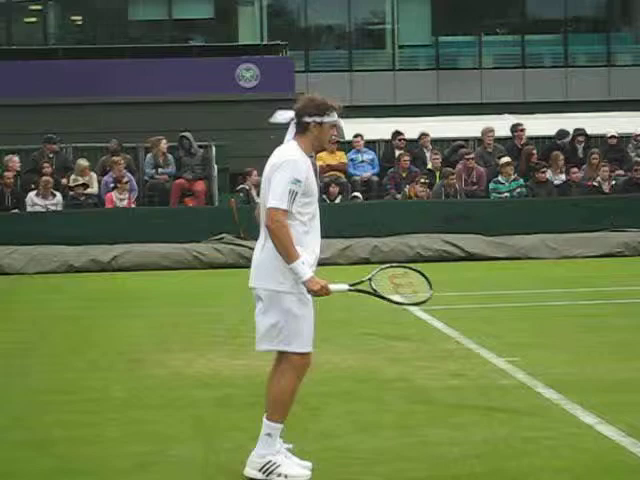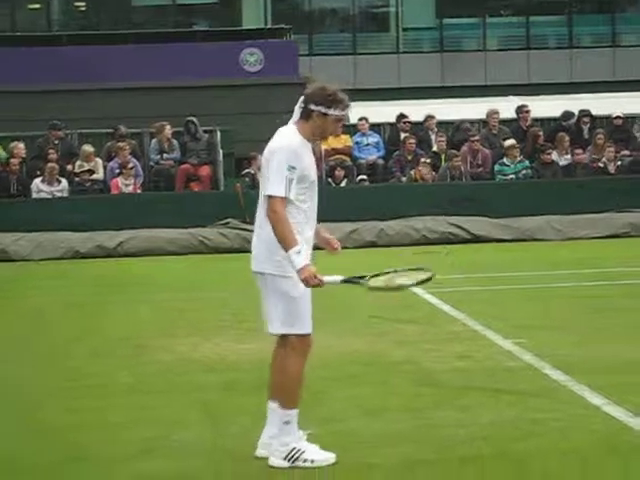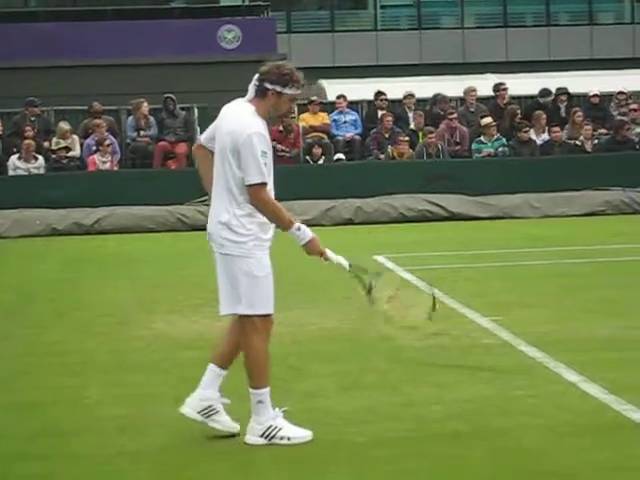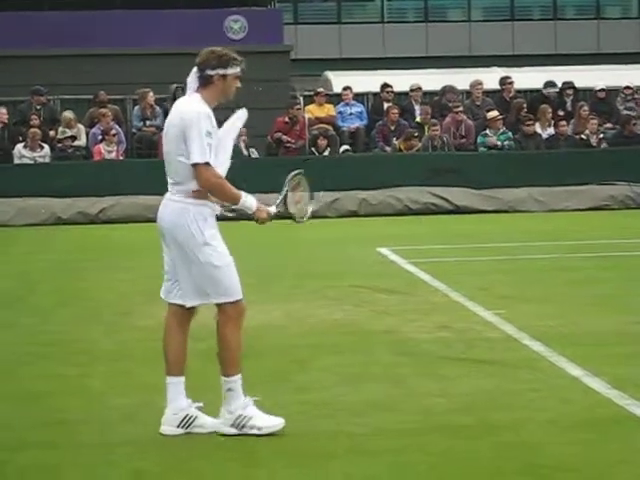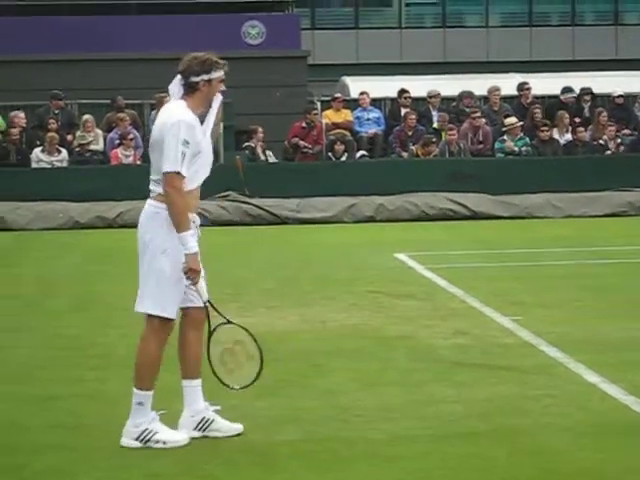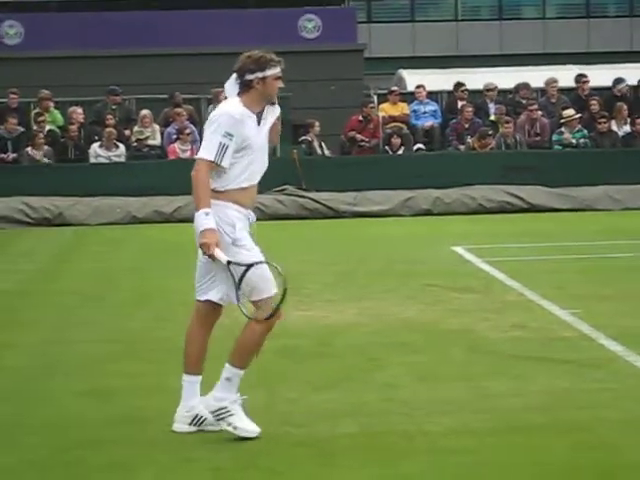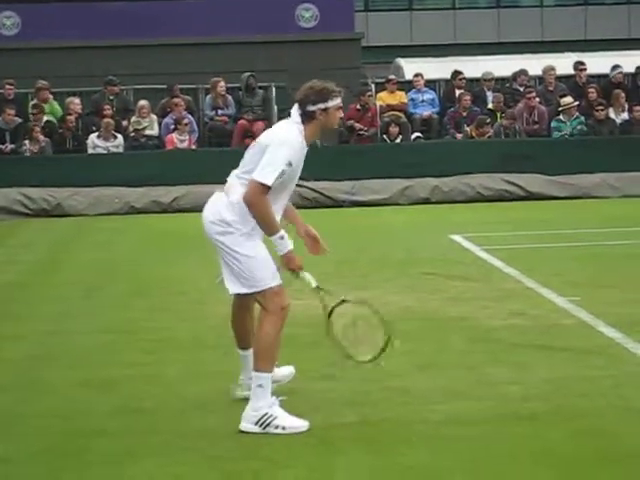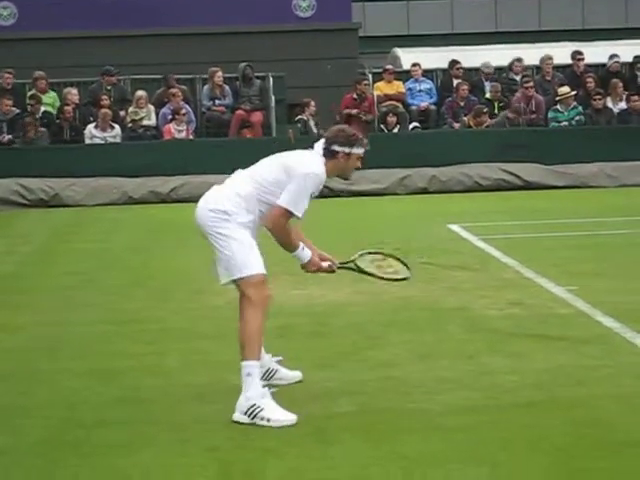
dt=0.5s
person 1, frame 1
left shoulder: (295, 158)
right shoulder: (292, 161)
right elbow: (274, 222)
right wrist: (304, 273)
left hip: (283, 276)
right hip: (284, 278)
left knee: (289, 359)
right knee: (296, 360)
person 1, frame 2
left shoulder: (298, 142)
right shoulder: (288, 147)
right elbow: (274, 209)
left wrist: (317, 234)
right wrist: (299, 260)
left hip: (285, 257)
right hip: (282, 259)
left knee: (287, 341)
right knee: (297, 343)
left ankle: (274, 434)
right ankle: (286, 442)
person 1, frame 3
left shoulder: (234, 110)
right shoulder: (252, 130)
left elbow: (200, 148)
right elbow: (259, 197)
left wrist: (217, 192)
right wrist: (302, 234)
left hip: (231, 228)
right hip: (243, 235)
left knee: (245, 319)
right knee: (258, 323)
left ankle: (206, 398)
right ankle: (264, 421)
person 1, frame 4
left shoulder: (186, 106)
right shoulder: (198, 113)
right elbow: (207, 178)
right wrist: (251, 205)
left hip: (176, 213)
right hip: (192, 218)
left knee: (179, 310)
right knee: (232, 308)
left ankle: (178, 409)
right ankle: (236, 408)
person 1, frame 5
left shoulder: (188, 116)
right shoulder: (179, 121)
right elbow: (174, 187)
left wrist: (209, 138)
right wrist: (189, 247)
left hip: (180, 227)
right hip: (168, 226)
left knee: (195, 316)
right knee: (160, 322)
left ankle: (197, 412)
right ankle: (139, 422)
person 1, frame 6
left shoulder: (250, 116)
right shoulder: (230, 116)
left elbow: (259, 153)
right elbow: (200, 171)
left wrist: (275, 117)
right wrist: (206, 224)
left hip: (232, 219)
right hip: (224, 219)
left knee: (206, 312)
right knee: (268, 307)
left ankle: (190, 408)
right ankle: (223, 396)
person 1, frame 7
left shoulder: (294, 135)
right shoulder: (288, 141)
right elbow: (254, 195)
left wrist: (302, 226)
right wrist: (284, 246)
left hip: (227, 217)
right hip: (231, 222)
left knee: (246, 297)
right knee: (277, 304)
left ankle: (251, 374)
right ankle: (260, 409)
person 1, frame 8
left shoulder: (307, 164)
right shoulder: (312, 172)
left elbow: (278, 216)
right elbow: (275, 223)
left wrist: (313, 251)
right wrist: (304, 256)
left hip: (220, 207)
right hip: (226, 214)
left knee: (253, 289)
right knee: (257, 295)
left ankle: (259, 364)
right ankle: (252, 399)
